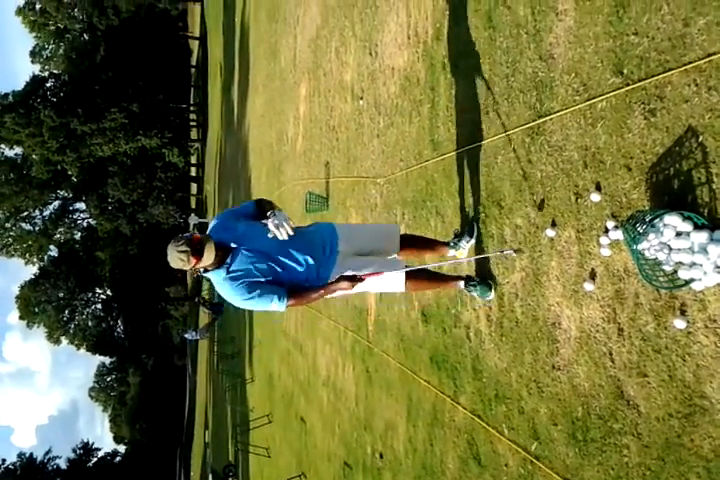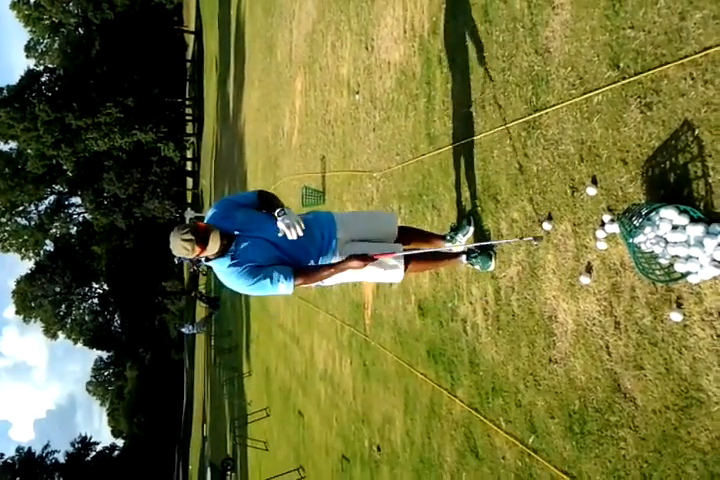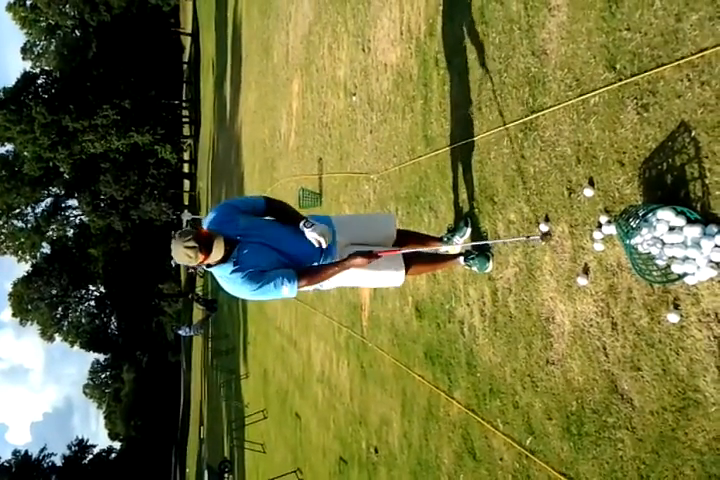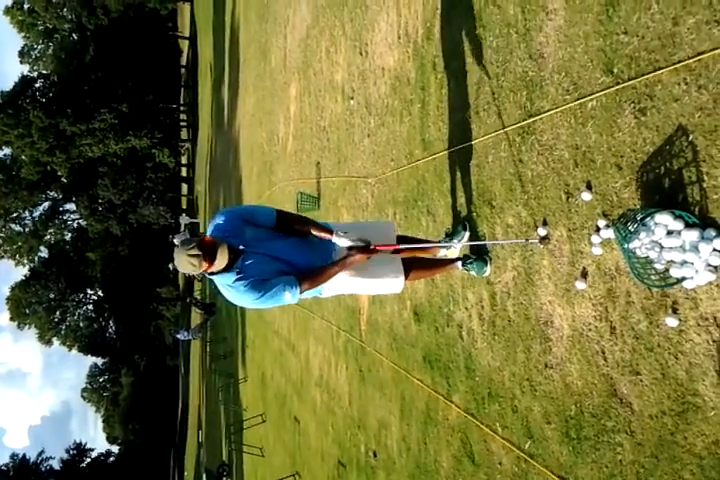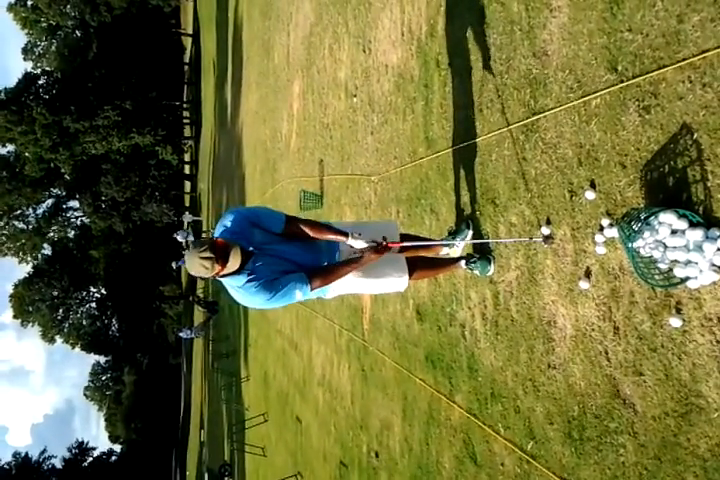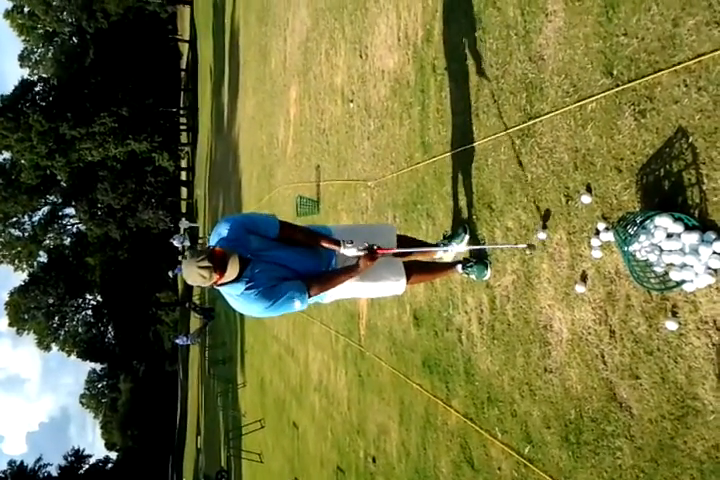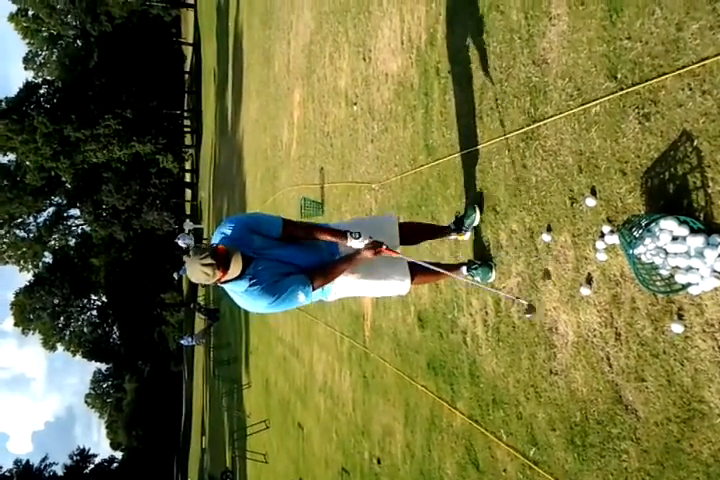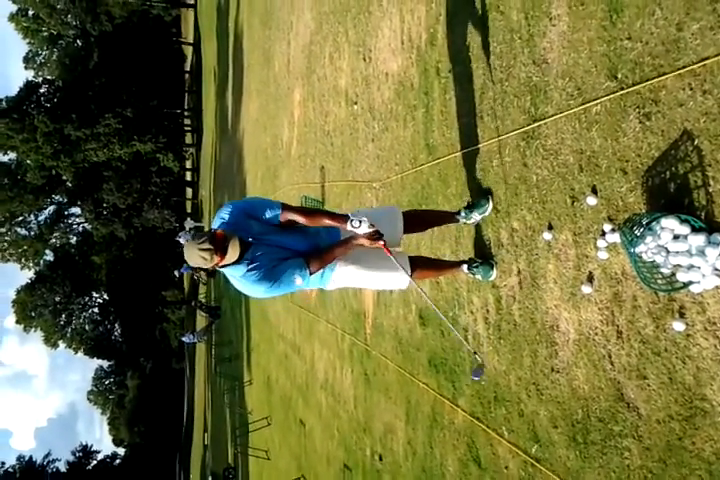
dt=0.3s
person 1, frame 1
left shoulder: (220, 225)
right shoulder: (234, 288)
left elbow: (258, 204)
right elbow: (288, 299)
left wrist: (273, 214)
right wrist: (335, 288)
left hip: (327, 237)
right hip: (330, 274)
left knee: (400, 241)
right knee: (404, 277)
left ankle: (452, 248)
right ankle: (462, 283)
person 1, frame 2
left shoulder: (219, 213)
right shoulder: (238, 275)
left elbow: (261, 196)
right elbow: (296, 280)
left wrist: (281, 212)
right wrist: (346, 266)
left hip: (325, 225)
right hip: (329, 262)
left knee: (398, 233)
right knee: (403, 262)
left ankle: (447, 242)
right ankle: (463, 257)
person 1, frame 3
left shoulder: (220, 216)
right shoulder: (241, 281)
left elbow: (269, 204)
right elbow: (301, 281)
left wrist: (303, 222)
right wrist: (350, 262)
left hip: (322, 230)
right hip: (328, 266)
left knee: (395, 236)
right knee: (403, 265)
left ankle: (445, 242)
right ankle: (460, 259)
person 1, frame 4
left shoulder: (224, 222)
right shoulder: (244, 291)
left elbow: (284, 218)
right elbow: (302, 286)
left wrist: (332, 234)
right wrist: (349, 261)
left hip: (325, 240)
right hip: (329, 277)
left knee: (391, 241)
right knee: (401, 271)
left ankle: (443, 248)
right ankle: (458, 264)
person 1, frame 5
left shoulder: (231, 222)
right shoulder: (254, 293)
left elbow: (296, 225)
right elbow: (315, 282)
left wrist: (349, 239)
right wrist: (363, 260)
left hip: (332, 237)
right hip: (333, 277)
left knee: (393, 241)
right knee: (407, 270)
left ankle: (444, 248)
right ankle: (462, 263)
person 1, frame 6
left shoulder: (226, 230)
right shoulder: (253, 300)
left elbow: (289, 230)
right elbow: (310, 290)
left wrist: (341, 245)
right wrist: (358, 268)
left hip: (325, 239)
right hip: (329, 278)
left knee: (391, 240)
right knee: (404, 275)
left ankle: (440, 251)
right ankle: (459, 267)
person 1, frame 7
left shoulder: (229, 230)
right shoulder: (258, 298)
left elbow: (293, 229)
right elbow: (316, 282)
left wrist: (345, 237)
right wrist: (359, 257)
left hip: (329, 242)
right hip: (335, 280)
left knee: (398, 230)
right knee: (408, 275)
left ankle: (454, 229)
right ankle: (463, 268)
person 1, frame 8
left shoulder: (230, 215)
right shoulder: (257, 281)
left elbow: (293, 213)
right elbow: (312, 265)
left wrist: (345, 221)
right wrist: (355, 241)
left hip: (332, 227)
right hip: (334, 268)
left knee: (402, 219)
right knee: (408, 269)
left ankle: (462, 216)
right ankle: (464, 266)
